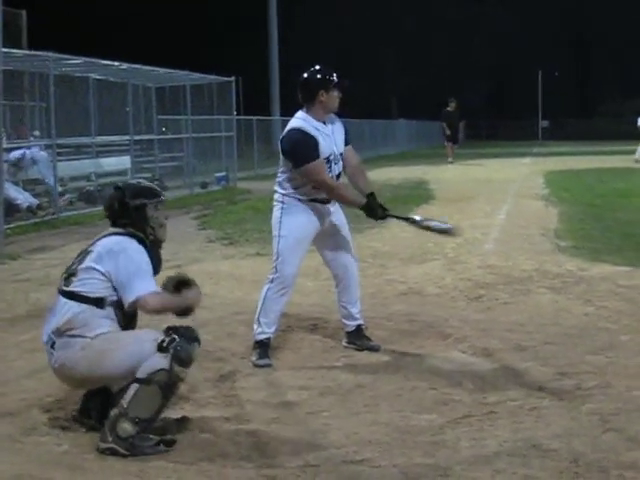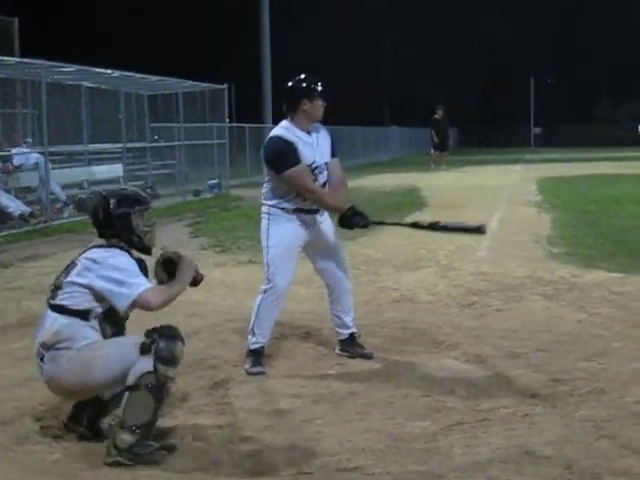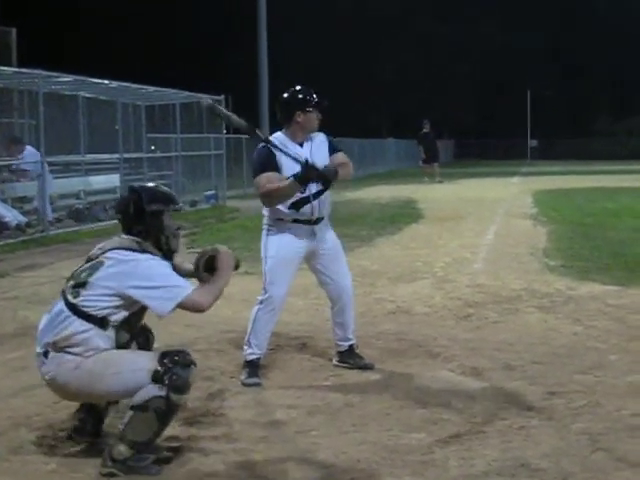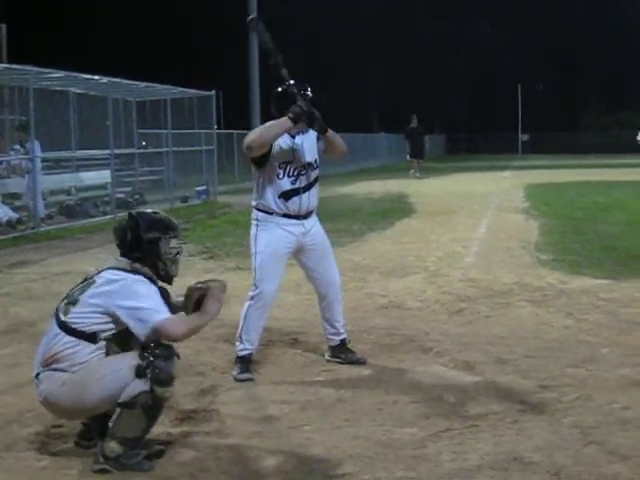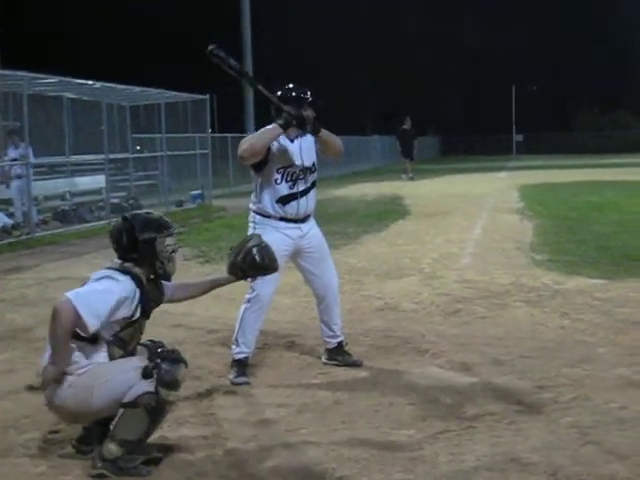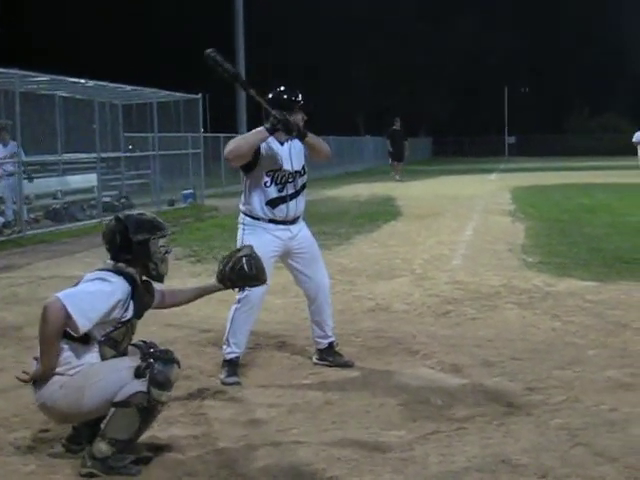
dt=0.5s
person 1, frame 1
left shoulder: (336, 124)
right shoulder: (298, 133)
left elbow: (352, 164)
right elbow: (326, 183)
left wrist: (370, 196)
right wrist: (364, 205)
left hip: (329, 207)
right hip: (296, 210)
left knee: (347, 268)
right knee: (283, 275)
left ankle: (354, 330)
right ankle: (262, 340)
person 1, frame 2
left shoulder: (323, 134)
right shoulder: (280, 142)
left elbow: (336, 178)
right elbow: (308, 189)
left wrist: (346, 212)
right wrist: (347, 211)
left hip: (317, 217)
right hip: (283, 220)
left knee: (340, 277)
right knee: (276, 285)
left ankle: (346, 338)
right ankle: (255, 349)
person 1, frame 3
left shoulder: (322, 141)
right shoulder: (268, 151)
left elbow: (348, 167)
right elbow: (266, 194)
left wrist: (333, 171)
right wrist: (300, 179)
left hip: (320, 230)
right hip: (283, 232)
left knee: (343, 289)
right knee: (272, 296)
left ankle: (345, 350)
right ankle: (252, 360)
person 1, frame 4
left shoulder: (311, 134)
right shoulder: (269, 134)
left elbow: (340, 150)
right elbow: (249, 145)
left wrist: (322, 128)
right wrist: (291, 120)
left hip: (309, 223)
right hip: (273, 226)
left knee: (330, 284)
right knee: (263, 291)
left ankle: (337, 344)
right ankle: (243, 355)
person 1, frame 5
left shoulder: (309, 137)
right shoulder: (268, 141)
left elbow: (337, 149)
right elbow: (243, 153)
left wrist: (315, 128)
right wrist: (282, 125)
left hip: (306, 227)
right hip: (270, 229)
left knee: (329, 286)
right knee: (260, 294)
left ankle: (334, 347)
right ankle: (240, 359)
person 1, frame 6
left shoulder: (299, 140)
right shoulder: (257, 143)
left elbow: (325, 153)
right elbow: (230, 155)
left wrist: (301, 134)
right wrist: (268, 128)
left hip: (296, 228)
right hip: (260, 231)
left knee: (319, 287)
right knee: (250, 295)
left ankle: (325, 347)
right ankle: (230, 359)
person 2, frame 1
left shoulder: (112, 244)
right shoulder: (125, 246)
left elbow: (134, 300)
right elbow: (149, 302)
left wrist: (171, 298)
right wrist: (185, 298)
left hip: (71, 351)
right hip: (78, 353)
left knee: (148, 349)
right knee: (181, 343)
left ankle: (97, 406)
right ankle: (124, 433)
person 2, frame 2
left shoulder: (104, 255)
right shoulder: (111, 258)
right elbow: (150, 300)
left wrist: (169, 278)
right wrist: (183, 278)
left hip: (66, 362)
right hip: (68, 364)
left knee: (145, 363)
right knee: (165, 344)
left ankle: (87, 416)
right ankle: (128, 443)
person 2, frame 3
left shoulder: (120, 249)
right shoulder: (138, 263)
left elbow: (164, 272)
right elbow: (201, 301)
left wrist: (198, 271)
right wrist: (224, 270)
left hip: (61, 353)
right hip: (68, 367)
left knee: (138, 340)
right knee: (176, 369)
left ankle: (90, 422)
right ankle: (122, 455)
person 2, frame 4
left shoulder: (123, 274)
right shoulder: (131, 284)
left elbow: (157, 309)
right elbow: (174, 330)
right wrist: (210, 309)
left hip: (62, 372)
right hip: (61, 385)
left knee: (142, 345)
right knee: (160, 361)
left ankle: (97, 429)
right ankle: (115, 452)
person 2, frame 5
left shoulder: (138, 280)
right shoulder: (122, 285)
left elbow: (180, 290)
right elbow: (64, 309)
left wrist: (228, 278)
right wrist: (57, 370)
left hip: (89, 380)
right hip: (73, 389)
left knee: (153, 354)
right knee: (170, 366)
left ankle: (96, 436)
right ankle: (113, 457)
person 2, frame 6
left shoulder: (131, 281)
right shoulder: (113, 285)
left elbow: (165, 298)
right elbow: (54, 309)
left wrist: (214, 286)
right wrist: (46, 369)
left hip: (76, 380)
right hip: (60, 389)
left knee: (144, 354)
right knee: (161, 366)
left ankle: (85, 434)
right ankle: (104, 455)
